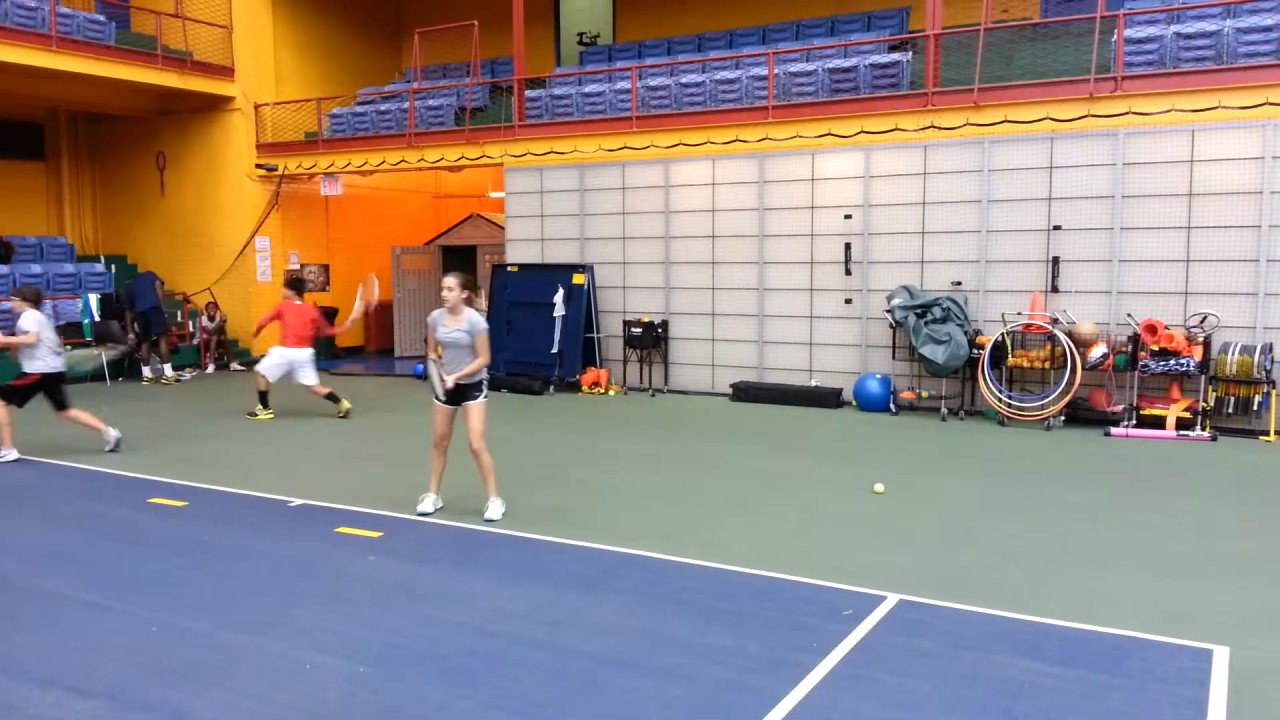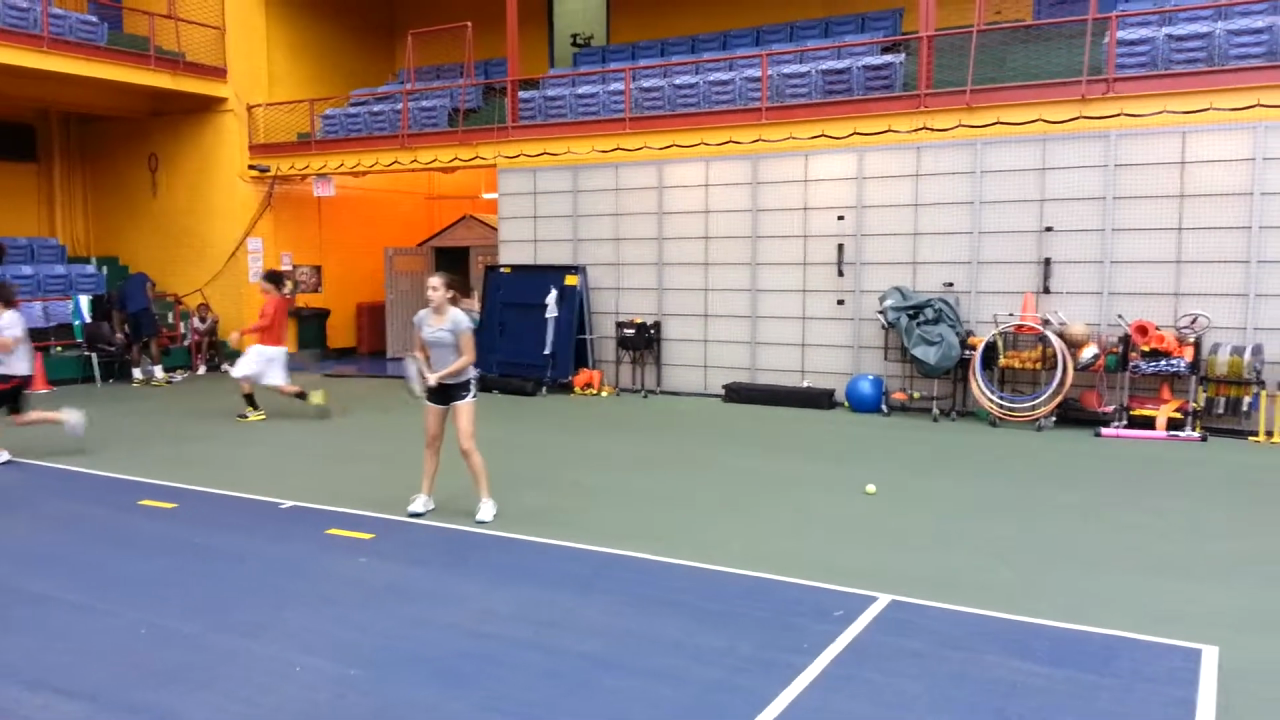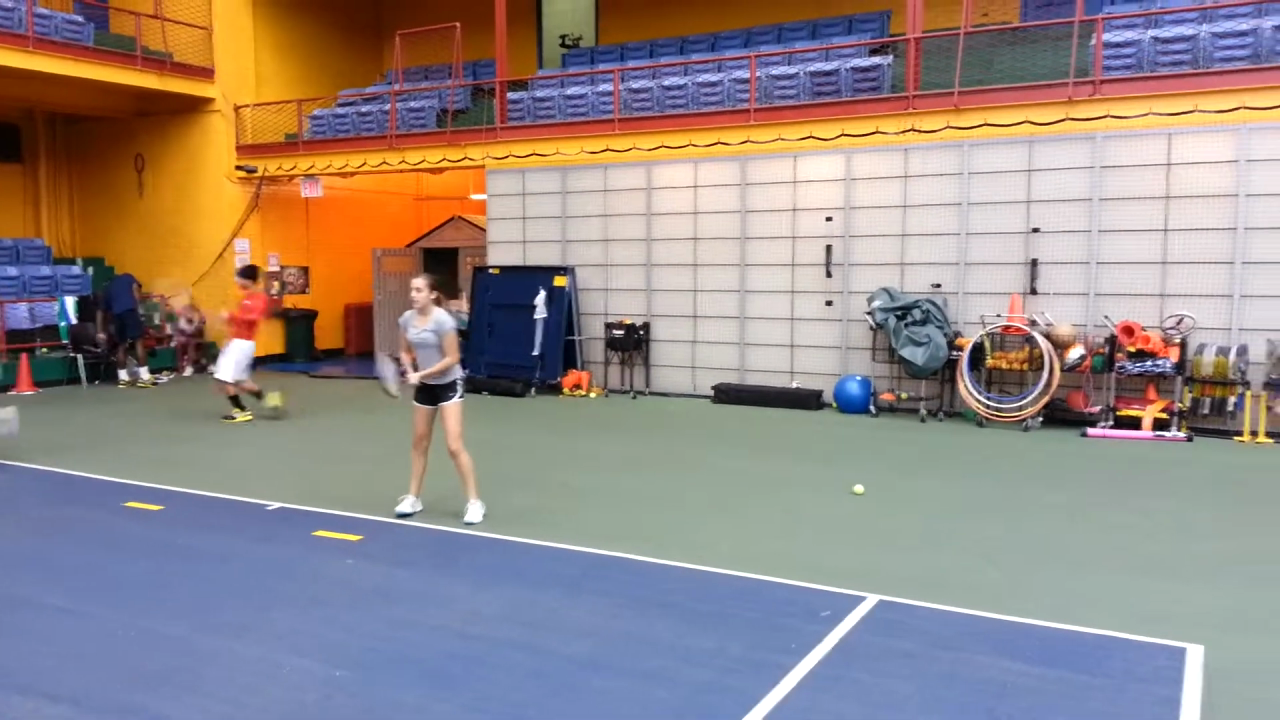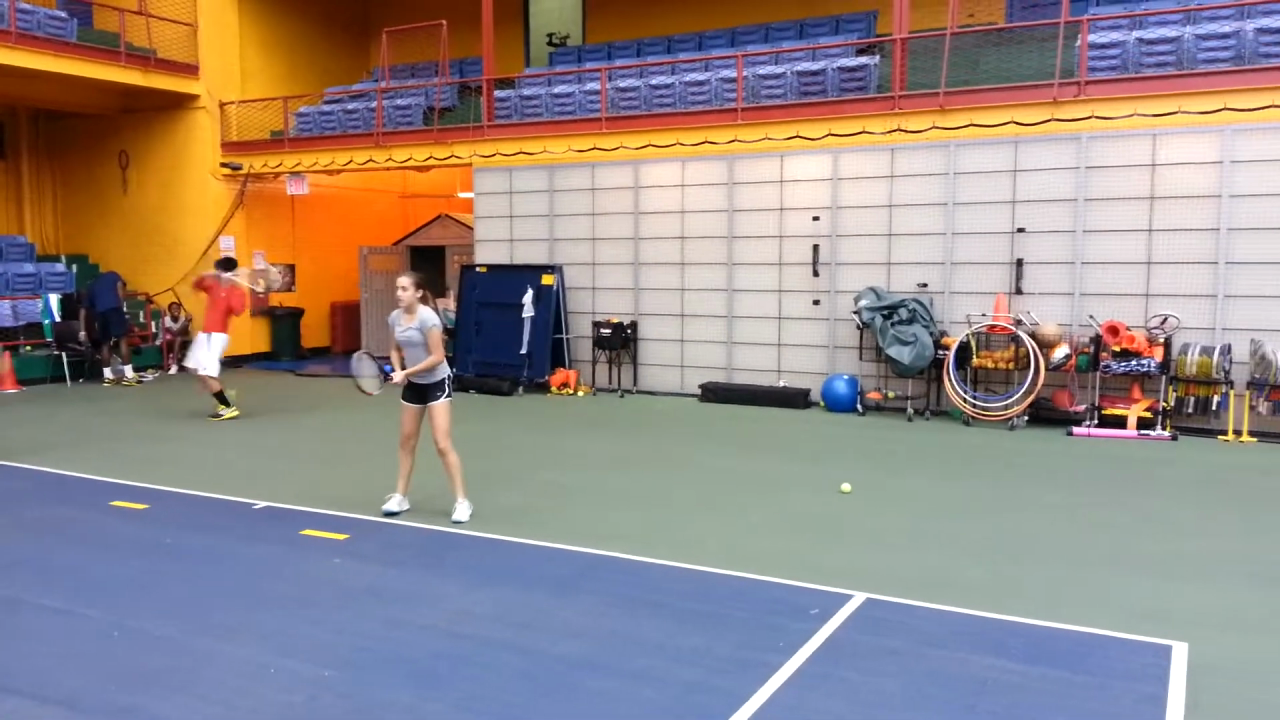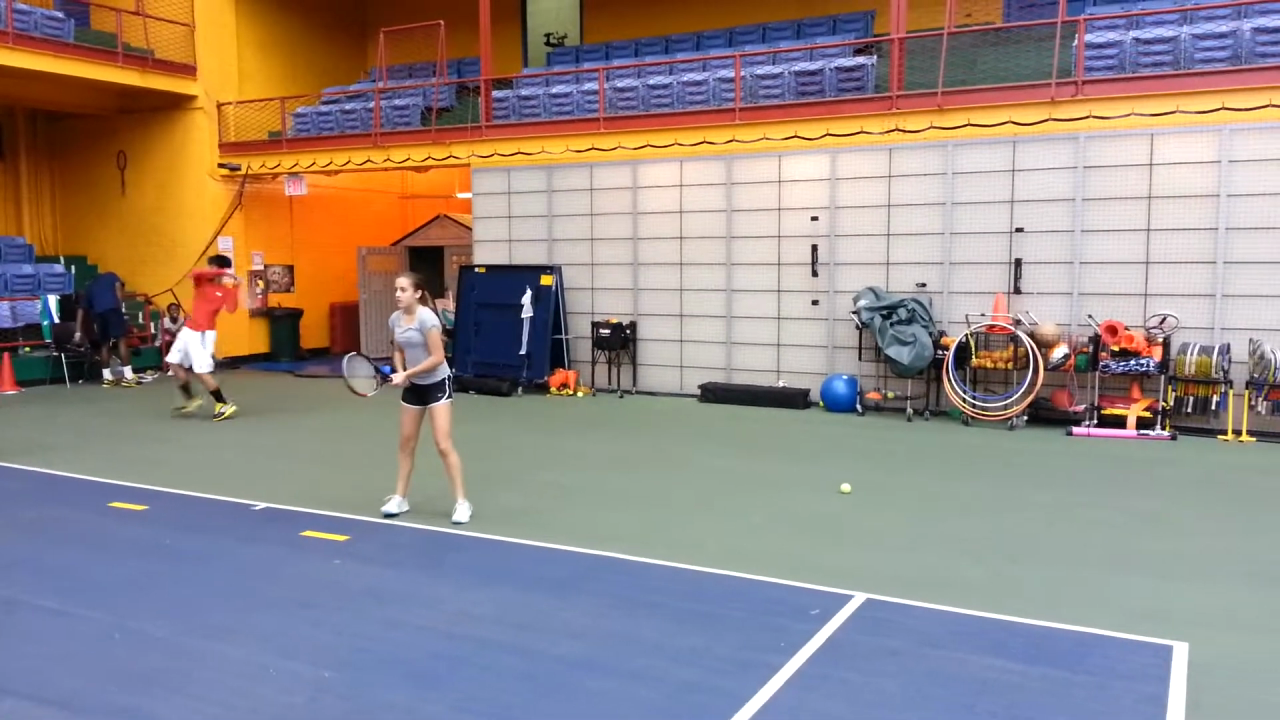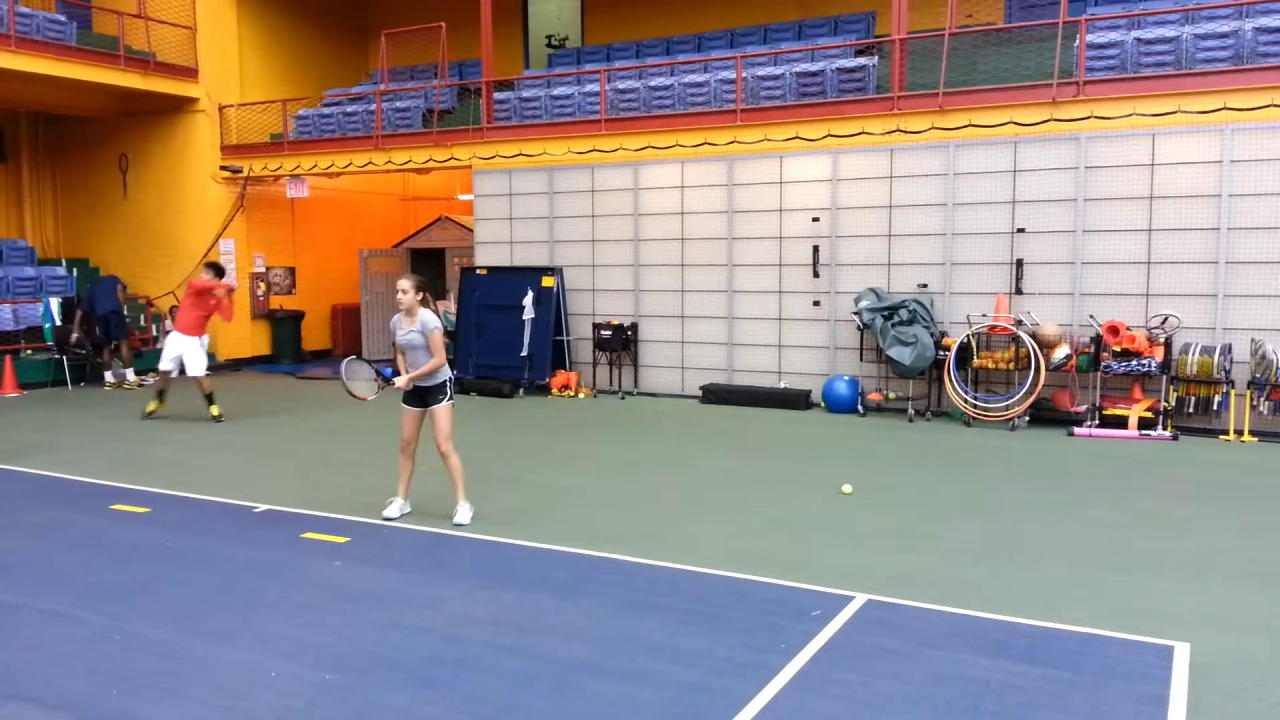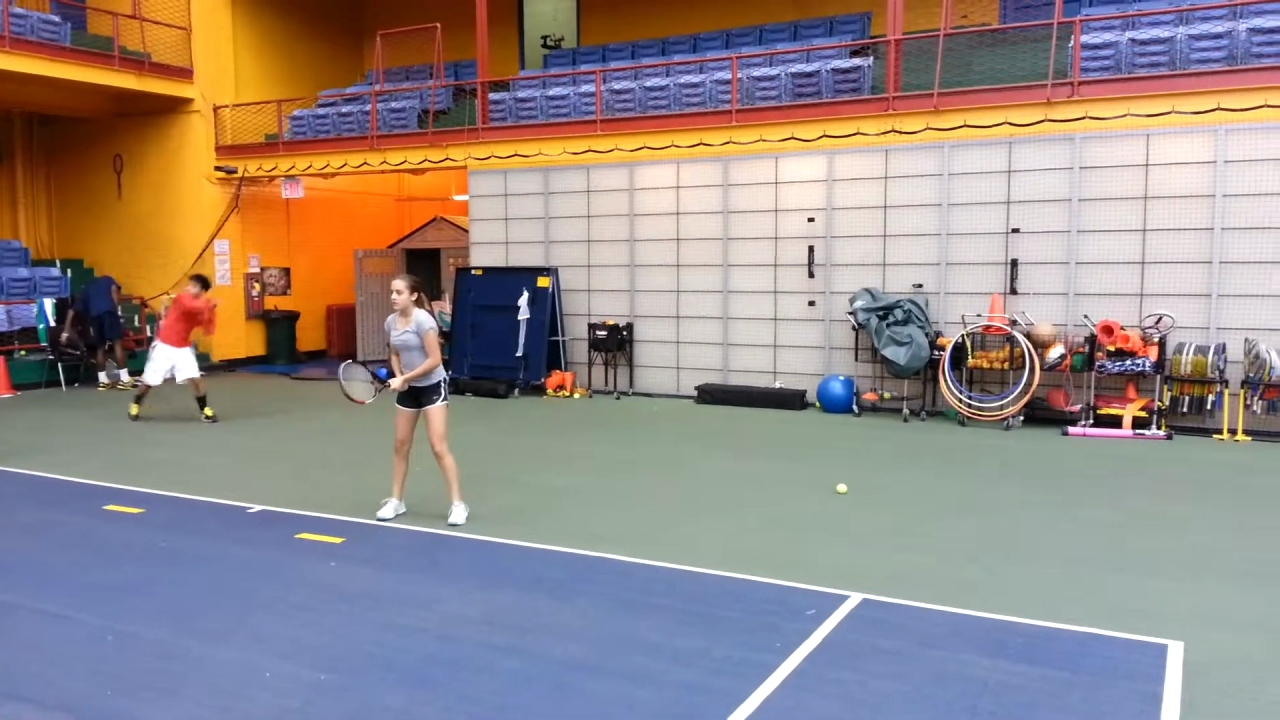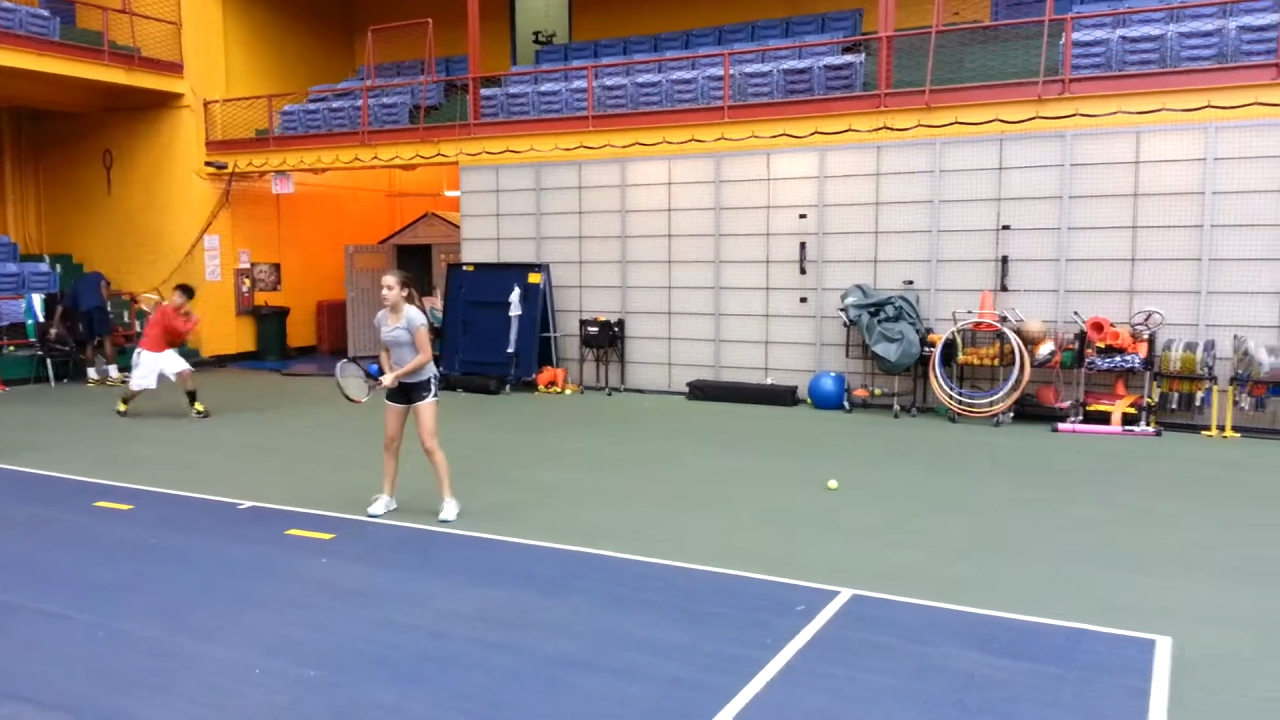
dt=0.1s
person 1, frame 1
left shoulder: (475, 320)
right shoulder: (435, 317)
left elbow: (484, 359)
right elbow: (432, 351)
left wrist: (456, 376)
right wrist: (440, 373)
left hip: (473, 385)
right hip: (447, 385)
left knee: (476, 445)
right knee: (439, 441)
left ankle: (494, 500)
right ankle: (433, 495)
person 1, frame 2
left shoulder: (459, 319)
right shoulder: (421, 317)
left elbow: (468, 357)
right elbow: (418, 350)
left wrist: (440, 375)
right wrist: (425, 372)
left hip: (461, 384)
right hip: (436, 385)
left knee: (466, 445)
right knee: (431, 442)
left ankle: (486, 501)
right ankle: (425, 497)
person 1, frame 3
left shoulder: (442, 319)
right shoulder: (407, 318)
left elbow: (452, 358)
right elbow: (405, 351)
left wrist: (420, 374)
right wrist: (409, 373)
left hip: (449, 384)
right hip: (425, 386)
left knee: (454, 445)
right knee: (419, 442)
left ankle: (474, 502)
right ankle: (413, 498)
person 1, frame 4
left shoulder: (427, 317)
right shoulder: (395, 317)
left elbow: (437, 357)
left wrist: (406, 372)
right wrist: (398, 372)
left hip: (436, 382)
right hip: (412, 384)
left knee: (442, 444)
right knee: (406, 441)
left ankle: (462, 502)
right ankle: (400, 497)
person 1, frame 5
left shoulder: (426, 317)
right shoulder: (395, 319)
left elbow: (437, 357)
left wrist: (406, 374)
right wrist: (400, 373)
left hip: (437, 383)
right hip: (413, 386)
left knee: (443, 445)
right knee: (406, 442)
left ankle: (462, 502)
right ankle: (399, 498)
person 1, frame 6
left shoulder: (428, 319)
right shoulder: (397, 321)
left elbow: (439, 359)
left wrist: (408, 377)
right wrist: (403, 376)
left hip: (438, 385)
right hip: (414, 388)
left knee: (444, 447)
right knee: (406, 445)
left ankle: (463, 504)
right ankle: (401, 500)
person 1, frame 7
left shoulder: (423, 320)
right shoulder: (391, 321)
left elbow: (435, 360)
left wrist: (404, 378)
right wrist: (398, 378)
left hip: (432, 386)
right hip: (408, 388)
left knee: (439, 447)
right knee: (400, 446)
left ankle: (458, 504)
right ankle: (396, 500)
person 1, frame 8
left shoulder: (414, 316)
right shoulder: (381, 317)
left elbow: (425, 356)
left wrist: (395, 374)
right wrist: (388, 374)
left hip: (422, 382)
right hip: (398, 385)
left knee: (429, 443)
right knee: (390, 442)
left ankle: (449, 501)
right ankle: (387, 497)
